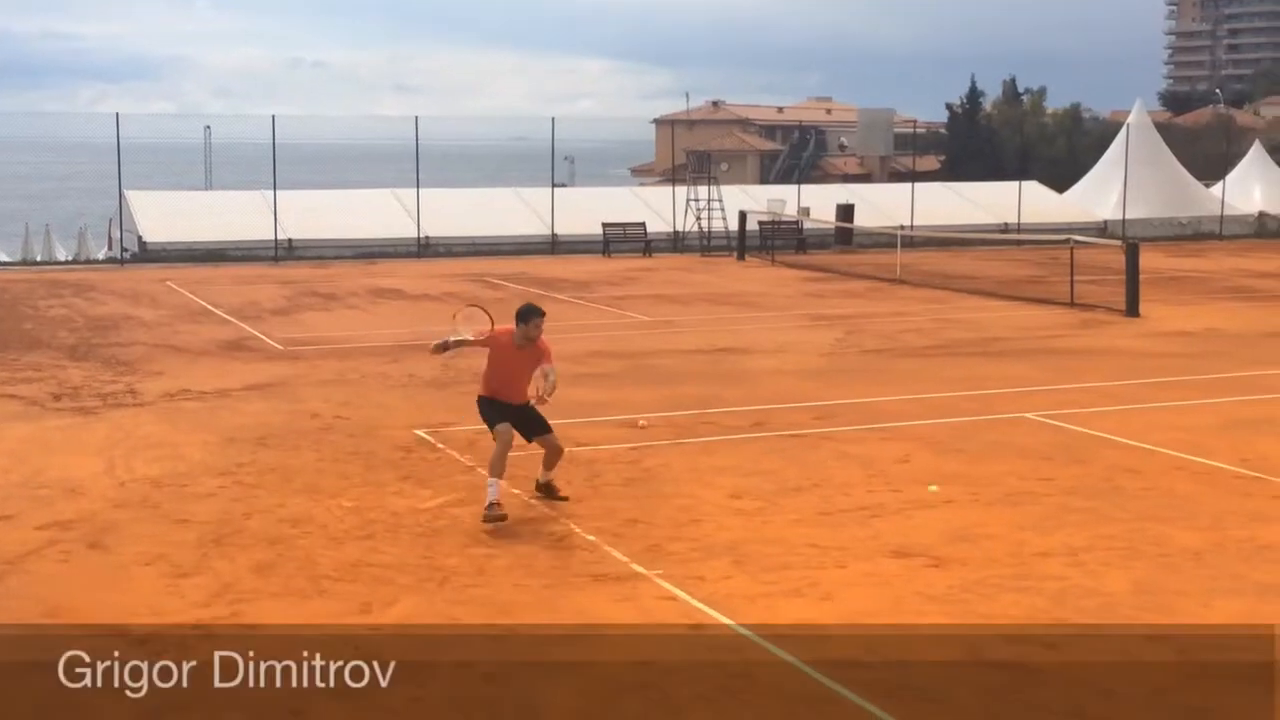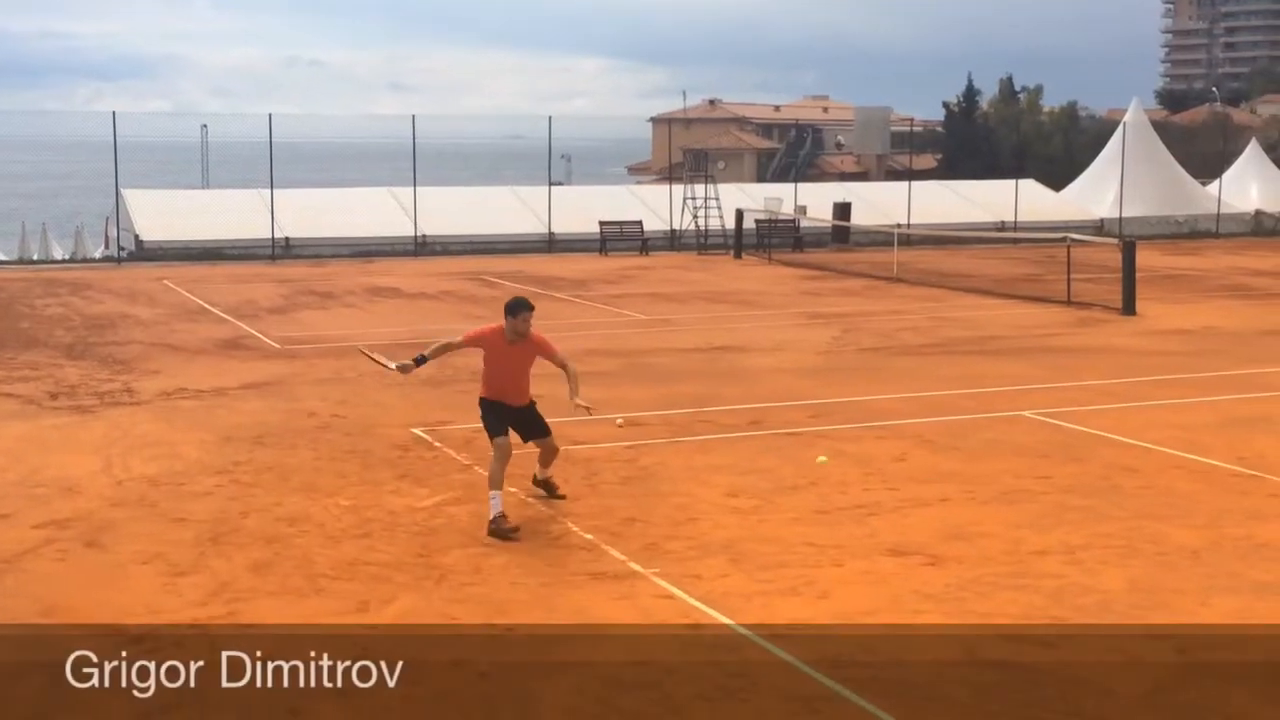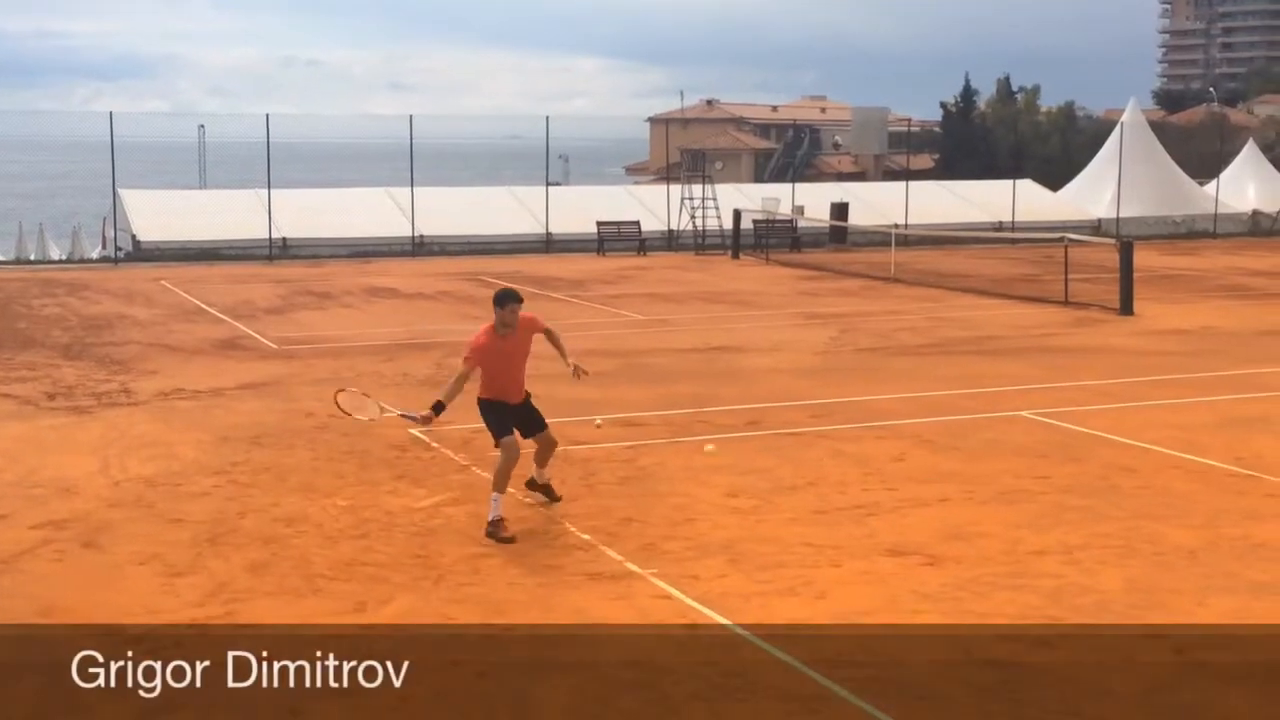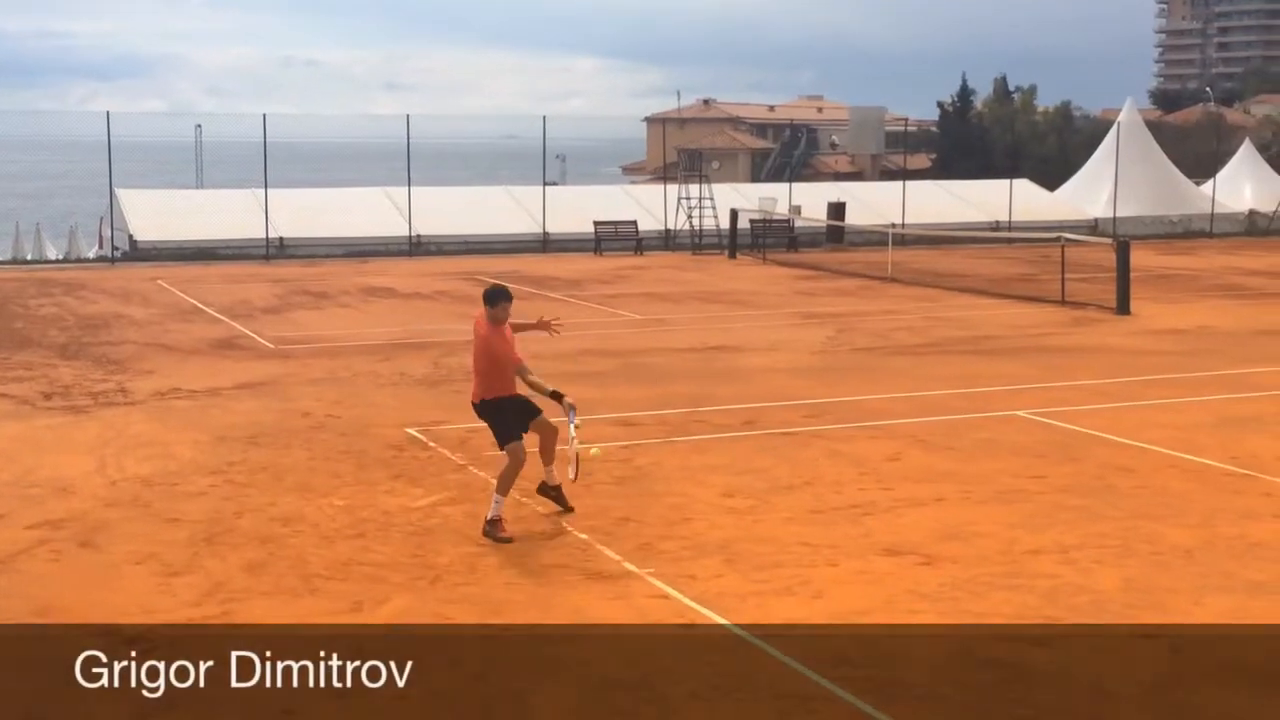
dt=0.1s
person 1, frame 1
left shoulder: (541, 348)
right shoulder: (497, 337)
left elbow: (551, 378)
right elbow: (462, 341)
left wrist: (545, 394)
right wrist: (445, 345)
left hip: (520, 403)
right hip: (492, 400)
left knee: (555, 447)
right knee: (505, 438)
left ankle: (544, 482)
right ankle: (492, 505)
person 1, frame 2
left shoulder: (536, 341)
right shoulder: (488, 335)
left elbow: (567, 366)
right elbow: (448, 345)
left wrist: (575, 396)
right wrist: (417, 362)
left hip: (522, 404)
right hip: (493, 403)
left knee: (551, 448)
right knee: (503, 449)
left ankle: (542, 478)
right ankle: (496, 518)
person 1, frame 3
left shoulder: (528, 322)
right shoulder: (483, 342)
left elbow: (550, 331)
right elbow: (460, 379)
left wrist: (567, 359)
right wrist: (436, 409)
left hip: (519, 398)
right hip: (495, 400)
left knee: (549, 443)
right knee: (511, 451)
left ankle: (540, 480)
right ankle: (494, 520)
person 1, frame 4
left shoulder: (489, 318)
right shoulder: (494, 343)
left elbow: (507, 326)
right elbow: (527, 378)
left wrist: (535, 326)
right wrist: (559, 398)
left hip: (505, 394)
right hip: (489, 401)
left knee: (549, 431)
right knee: (517, 457)
left ankle: (550, 484)
right ankle: (493, 519)
